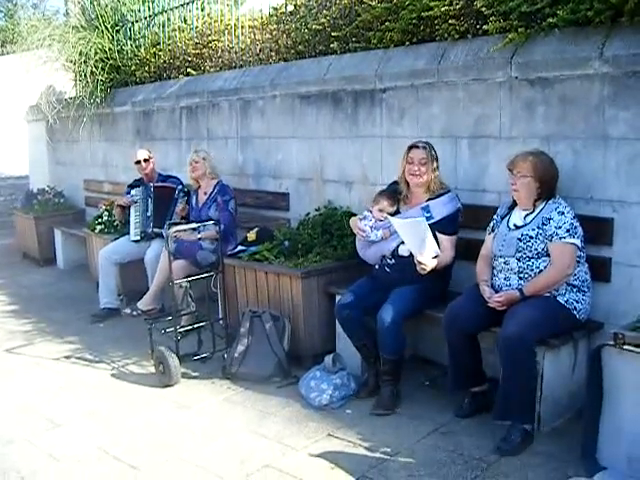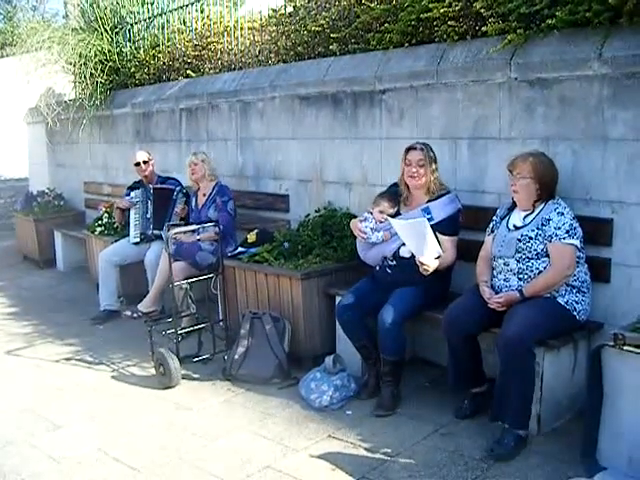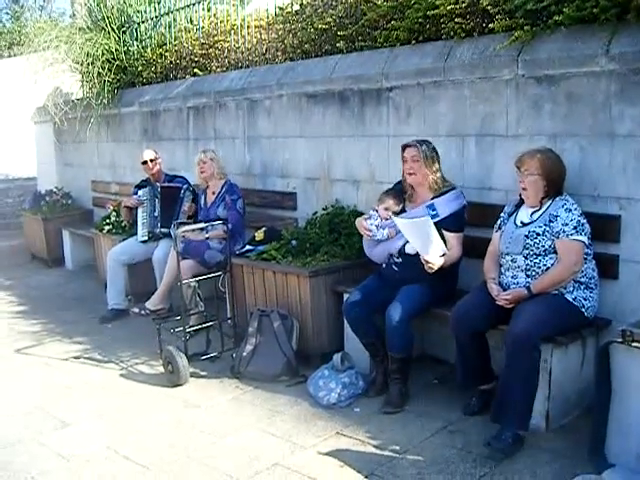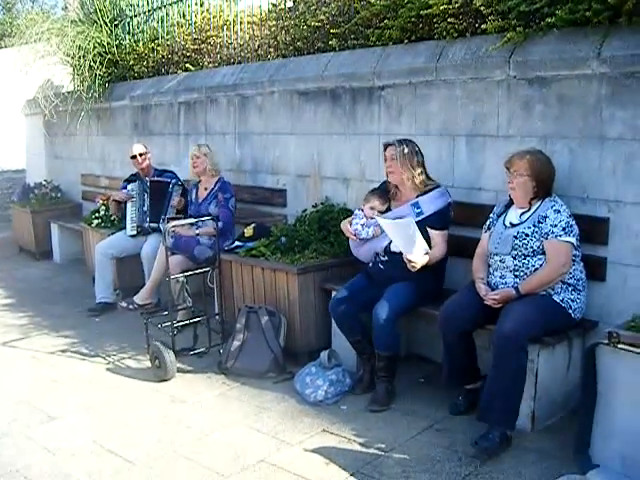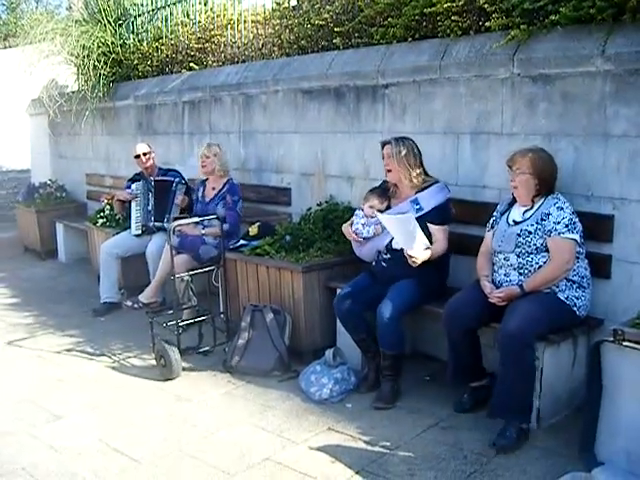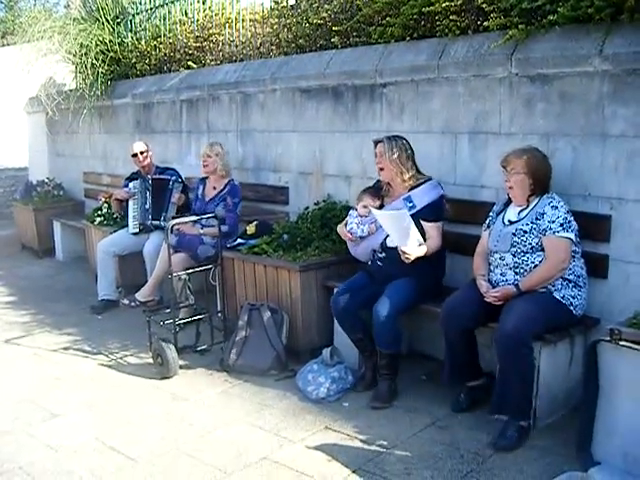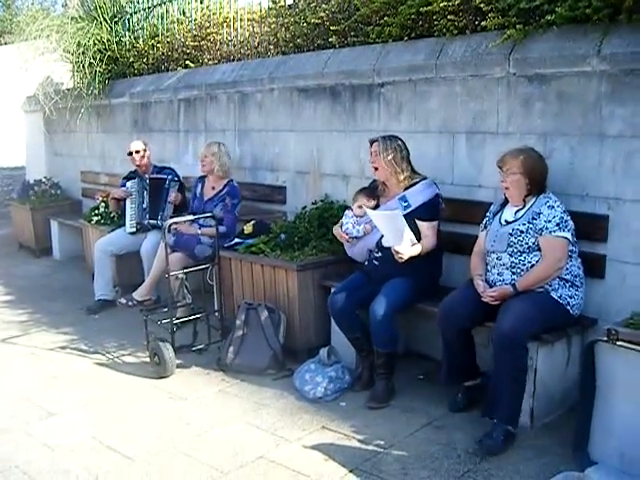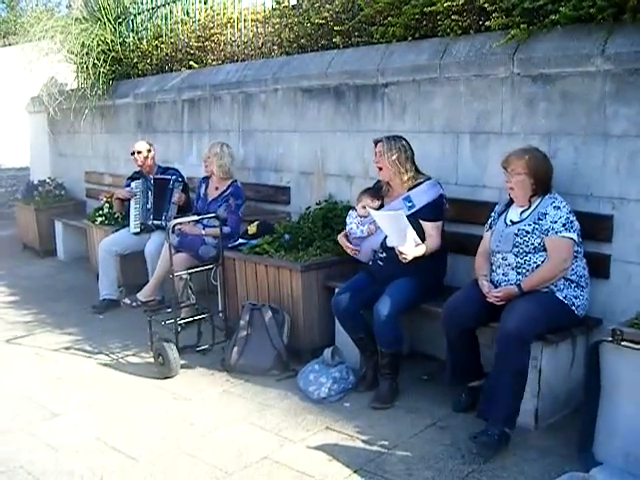
dt=0.2s
person 1, frame 1
left shoulder: (558, 214)
right shoulder: (505, 212)
left elbow: (563, 269)
right elbow: (485, 255)
left wrist: (519, 294)
right wrist: (485, 286)
left hip: (553, 298)
right hip: (501, 293)
left knee: (514, 335)
right knee: (455, 317)
left ankle: (522, 424)
right ankle: (477, 387)
person 1, frame 2
left shoulder: (558, 214)
right shoulder: (504, 213)
left elbow: (563, 270)
right elbow: (485, 255)
left wrist: (519, 294)
right wrist: (484, 286)
left hip: (552, 298)
right hip: (500, 293)
left knee: (514, 336)
right knee: (455, 318)
left ankle: (516, 428)
right ankle: (477, 388)
person 1, frame 3
left shoulder: (565, 211)
right shoulder: (512, 209)
left elbow: (570, 266)
right elbow: (493, 253)
left wrist: (526, 291)
right wrist: (492, 283)
left hip: (560, 295)
right hip: (508, 290)
left knee: (521, 333)
right knee: (463, 315)
left ankle: (514, 427)
right ankle: (485, 384)
person 1, frame 4
left shoulder: (554, 212)
right shoulder: (501, 209)
left elbow: (559, 266)
right elbow: (481, 253)
left wrist: (515, 291)
right wrist: (481, 282)
left hip: (548, 296)
right hip: (496, 290)
left knee: (508, 333)
right knee: (451, 314)
left ankle: (501, 426)
right ankle: (471, 384)
person 1, frame 5
left shoulder: (557, 210)
right shoulder: (505, 208)
left elbow: (562, 264)
right elbow: (485, 252)
left wrist: (520, 290)
right wrist: (486, 281)
left hip: (553, 293)
right hip: (502, 289)
left knee: (514, 331)
right knee: (455, 312)
left ankle: (518, 419)
right ankle: (477, 382)
person 1, frame 6
left shoulder: (552, 208)
right shoulder: (500, 209)
left elbow: (558, 263)
right elbow: (481, 252)
left wrist: (516, 289)
right wrist: (482, 281)
left hip: (549, 292)
right hip: (499, 288)
left knee: (511, 330)
right knee: (452, 311)
left ankle: (518, 418)
right ankle: (474, 381)
person 1, frame 7
left shoulder: (549, 208)
right shoulder: (497, 209)
left elbow: (554, 263)
right elbow: (479, 251)
left wrist: (512, 289)
right wrist: (479, 280)
left hip: (546, 292)
right hip: (495, 287)
left knee: (508, 330)
right knee: (450, 311)
left ankle: (504, 423)
right ankle: (471, 381)
person 1, frame 8
left shoulder: (555, 209)
right shoulder: (502, 209)
left elbow: (560, 263)
right elbow: (484, 251)
left wrist: (517, 289)
right wrist: (484, 280)
left hip: (551, 292)
right hip: (500, 288)
left knee: (512, 330)
right knee: (454, 311)
left ankle: (500, 424)
right ankle: (474, 381)
person 2, frame 1
left shoulder: (443, 203)
right shoulder: (395, 191)
left elbow: (448, 251)
left wrist: (433, 263)
right wrist: (356, 221)
left hip: (421, 280)
right hip: (384, 274)
left knee: (387, 317)
right knee: (345, 308)
left ankle: (390, 385)
right ankle: (373, 368)
person 2, frame 2
left shoulder: (443, 204)
right shoulder: (394, 193)
left elbow: (450, 252)
left wrist: (435, 264)
right wrist: (356, 223)
left hip: (421, 281)
right hip: (384, 275)
left knee: (388, 318)
right knee: (345, 309)
left ankle: (390, 386)
right ankle: (374, 369)
person 2, frame 3
left shoulder: (448, 200)
right shoulder: (399, 191)
left elbow: (455, 249)
left wrist: (440, 261)
right wrist: (362, 221)
left hip: (429, 278)
right hip: (391, 273)
left knee: (396, 315)
right knee: (352, 307)
left ankle: (399, 383)
right ankle: (382, 367)
person 2, frame 4
left shoulder: (433, 198)
right shoulder: (385, 191)
left elbow: (440, 247)
left wrist: (424, 259)
right wrist: (348, 224)
left hip: (416, 277)
right hip: (379, 272)
left knee: (383, 313)
right knee: (339, 305)
left ankle: (385, 382)
right ankle: (369, 365)
person 2, frame 5
left shoulder: (433, 194)
right shoulder: (385, 190)
left elbow: (441, 243)
left wrist: (425, 254)
right wrist: (349, 226)
left hip: (420, 275)
right hip: (383, 270)
left knee: (387, 312)
right knee: (343, 304)
left ankle: (390, 380)
right ankle: (373, 363)
person 2, frame 6
left shoulder: (426, 192)
right shoulder: (380, 189)
left elbow: (435, 240)
left wrist: (418, 251)
right wrist: (343, 226)
left hip: (416, 273)
right hip: (379, 269)
left knee: (383, 311)
right knee: (340, 302)
left ankle: (387, 379)
right ankle: (370, 362)
person 2, frame 7
left shoulder: (421, 191)
right shoulder: (376, 189)
left elbow: (430, 239)
left wrist: (412, 250)
right wrist: (339, 228)
left hip: (413, 272)
right hip: (376, 268)
left knee: (379, 310)
right knee: (337, 302)
left ankle: (384, 379)
right ankle: (367, 362)
person 2, frame 8
left shoulder: (425, 191)
right shoulder: (380, 189)
left elbow: (434, 239)
left wrist: (416, 250)
right wrist: (345, 235)
left hip: (417, 272)
right hip: (380, 268)
left knee: (384, 310)
right knee: (341, 302)
left ankle: (389, 379)
right ankle: (371, 362)
person 3, frame 1
left shoulder: (172, 182)
right shoulder: (134, 187)
right elbow: (120, 217)
right wrist: (119, 204)
left hip: (164, 236)
left knee: (151, 257)
right knee: (106, 255)
right ankle: (110, 305)
person 3, frame 2
left shoulder: (171, 184)
right shoulder: (133, 189)
right elbow: (119, 220)
left wrist: (184, 211)
right wrist: (118, 206)
left knee: (151, 259)
right knee: (106, 257)
right ankle: (110, 307)
person 3, frame 3
left shoulder: (178, 182)
right shoulder: (141, 187)
left elbow: (196, 206)
right elbow: (127, 218)
left wrist: (191, 209)
right wrist: (126, 204)
left knee: (159, 257)
right knee: (114, 255)
right ankle: (118, 306)
person 3, frame 4
left shoulder: (168, 177)
right shoulder: (130, 182)
right elbow: (116, 212)
right wrist: (114, 198)
left hip: (160, 230)
left knee: (148, 252)
right knee: (102, 249)
right ankle: (106, 299)
person 3, frame 5
left shoulder: (172, 175)
right shoulder: (134, 181)
left elbow: (189, 203)
left wrist: (184, 202)
right wrist: (118, 197)
left hip: (165, 229)
left knee: (153, 251)
right knee: (107, 249)
right ankle: (111, 298)
person 3, frame 6
left shoulder: (169, 174)
right shoulder: (131, 180)
left elbow: (186, 201)
right elbow: (118, 210)
left wrist: (181, 201)
right wrist: (116, 196)
left hip: (163, 228)
left knee: (150, 250)
right knee: (104, 247)
right ankle: (108, 297)
person 3, frame 7
left shoulder: (167, 174)
right shoulder: (129, 179)
left elbow: (183, 202)
right elbow: (115, 209)
left wrist: (178, 199)
right wrist: (113, 196)
left hip: (160, 227)
left knee: (147, 249)
right knee: (101, 246)
right ankle: (105, 296)
person 3, frame 8
left shoulder: (171, 174)
right shoulder: (134, 179)
left elbow: (187, 203)
right elbow: (120, 209)
left wrist: (182, 200)
right wrist: (117, 196)
left knee: (151, 249)
right knee: (106, 246)
right ankle: (110, 296)
person 4, frame 1
left shoulder: (222, 190)
right shoulder: (195, 194)
left elbow: (226, 228)
right elbow: (193, 225)
left wrist: (196, 236)
right wrist: (184, 233)
left hip: (219, 248)
right hip: (198, 246)
left knee: (170, 249)
right knee: (177, 266)
left ankle: (151, 300)
person 4, frame 2
left shoulder: (221, 191)
right shoulder: (194, 196)
left elbow: (225, 228)
right elbow: (193, 227)
left wrist: (195, 237)
right wrist: (184, 235)
left hip: (218, 249)
right hip: (199, 247)
left knee: (169, 251)
right knee: (177, 268)
left ankle: (151, 302)
person 4, frame 3
left shoulder: (231, 189)
right shoulder: (203, 194)
left elbow: (234, 226)
left wrist: (204, 236)
right wrist: (193, 234)
left hip: (226, 247)
right hip: (207, 245)
left knee: (178, 249)
right knee: (185, 266)
left ankle: (159, 300)
person 4, frame 4
left shoulder: (223, 186)
right shoulder: (194, 188)
left elbow: (225, 224)
right elbow: (190, 219)
left wrist: (194, 231)
right wrist: (183, 228)
left hip: (216, 243)
right hip: (196, 240)
left knee: (168, 243)
right knee: (174, 261)
left ankle: (147, 294)
person 4, frame 5
left shoulder: (231, 188)
right shoulder: (201, 186)
left elbow: (232, 226)
right elbow: (196, 217)
left wrist: (200, 231)
right wrist: (189, 227)
left hip: (220, 243)
right hip: (200, 239)
left knee: (173, 243)
right knee: (180, 260)
left ankle: (152, 293)
person 4, frame 6
left shoulder: (232, 188)
right shoulder: (201, 184)
left elbow: (231, 228)
right elbow: (194, 214)
left wrist: (198, 231)
right wrist: (186, 226)
left hip: (217, 242)
right hip: (196, 238)
left knee: (171, 242)
right knee: (177, 258)
left ankle: (149, 291)
person 4, frame 7
left shoulder: (231, 189)
right shoulder: (200, 182)
left elbow: (229, 229)
right elbow: (191, 213)
left wrist: (196, 230)
right wrist: (184, 225)
left hip: (214, 242)
right hip: (194, 237)
left knee: (168, 241)
right knee: (174, 258)
left ankle: (146, 291)
person 4, frame 8
left shoulder: (234, 190)
right shoulder: (204, 182)
left elbow: (232, 229)
right elbow: (196, 213)
left wrist: (200, 231)
right wrist: (188, 225)
left hip: (218, 242)
right hip: (198, 237)
left knee: (172, 242)
right knee: (178, 258)
left ankle: (150, 291)
